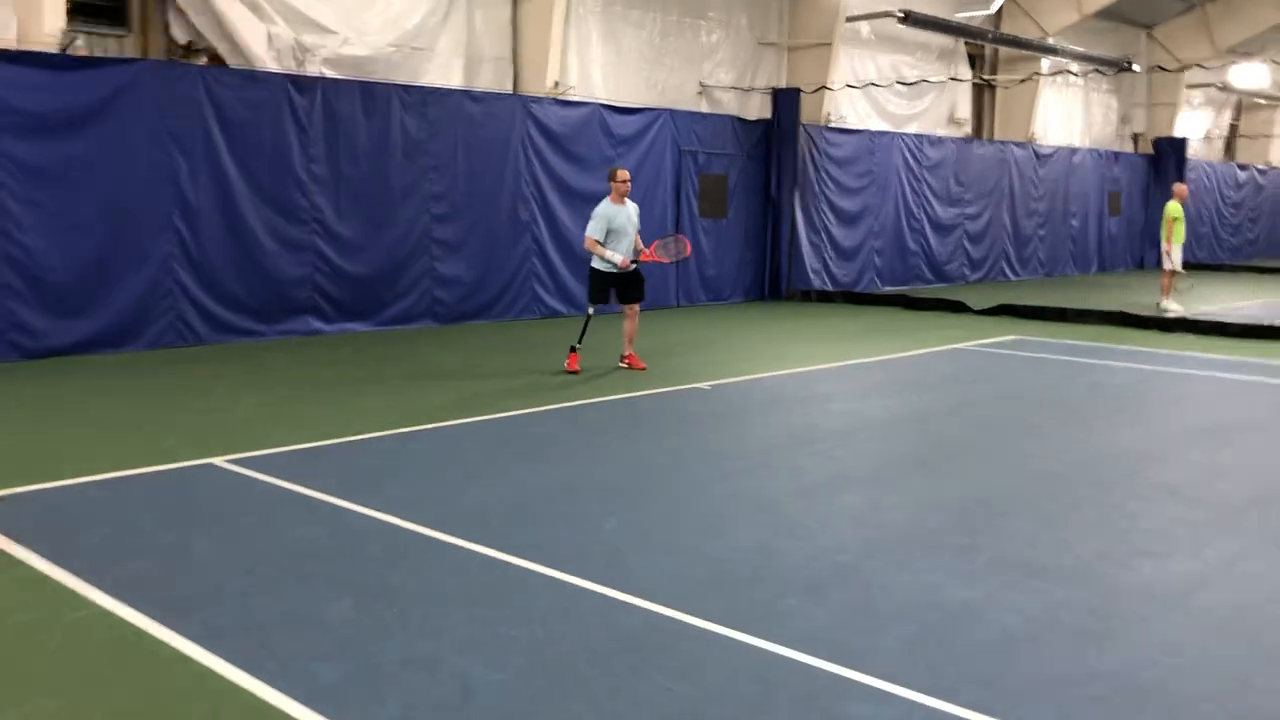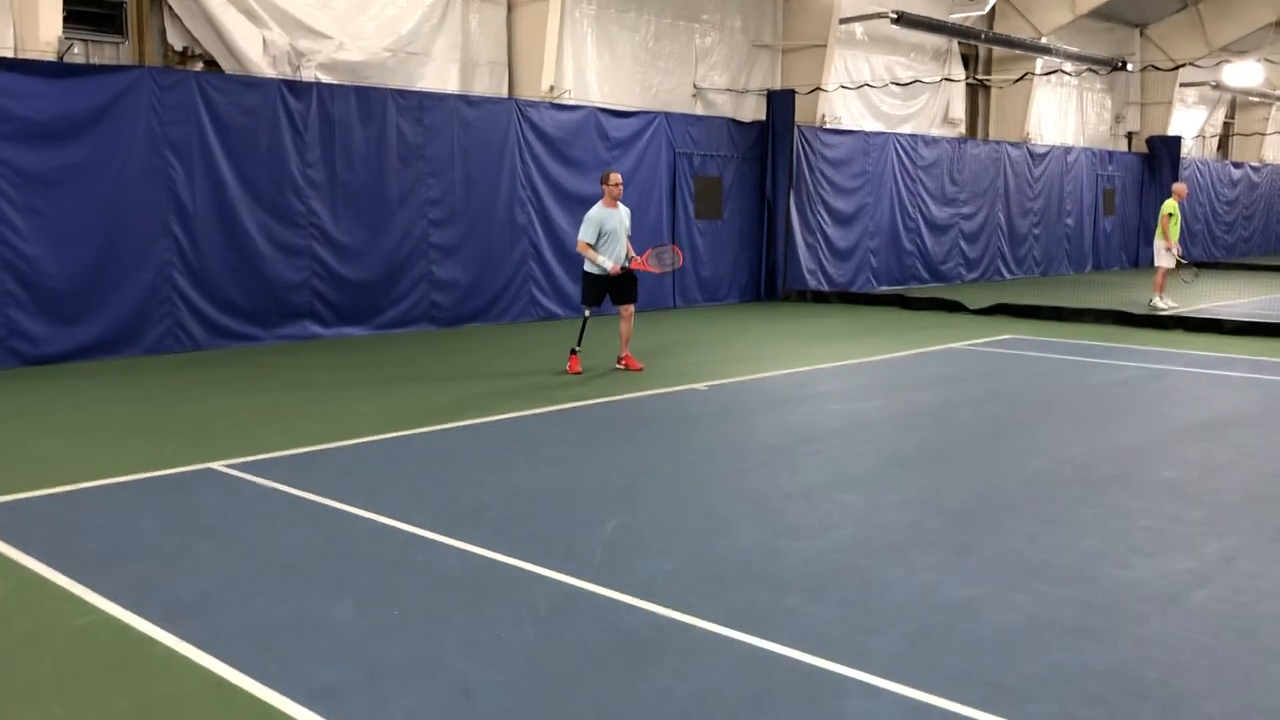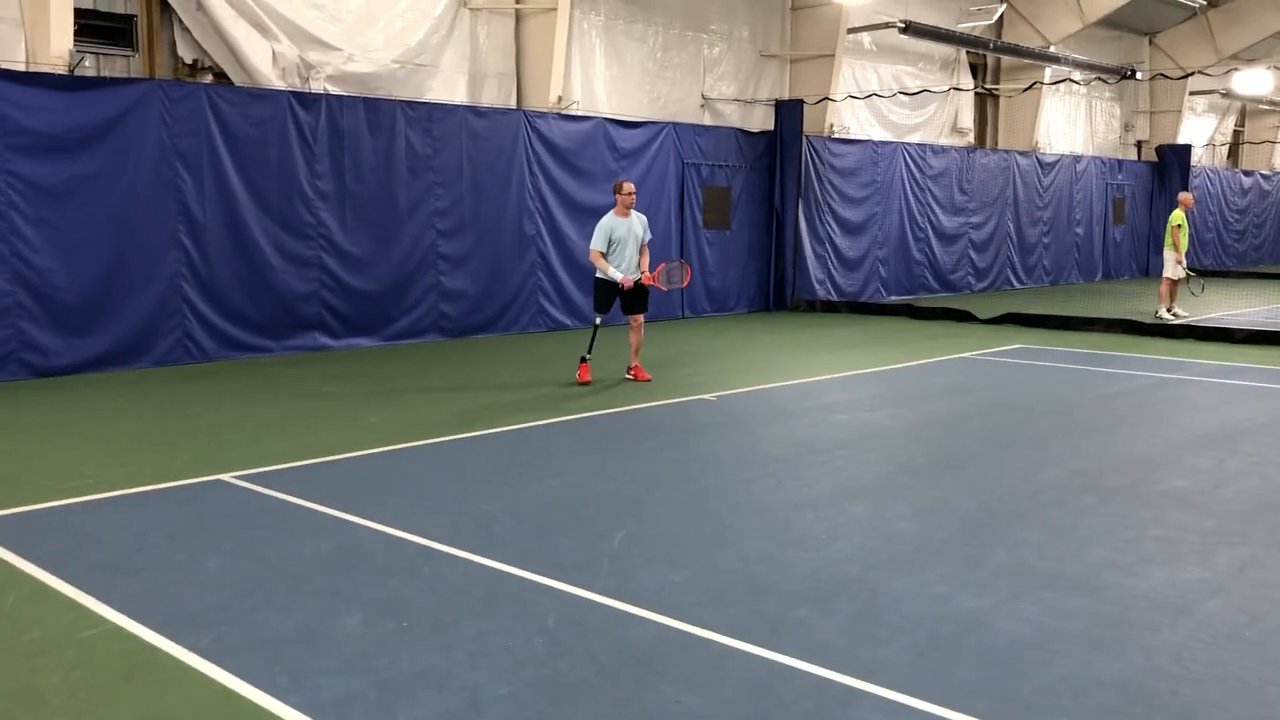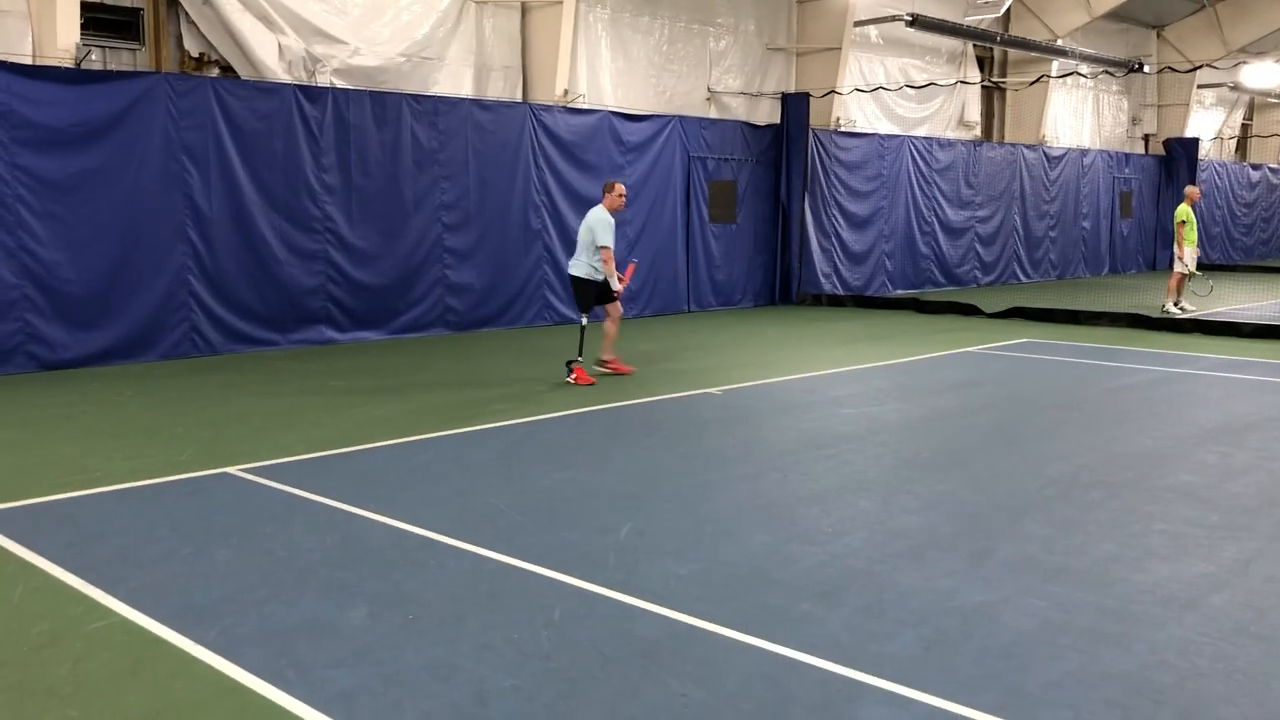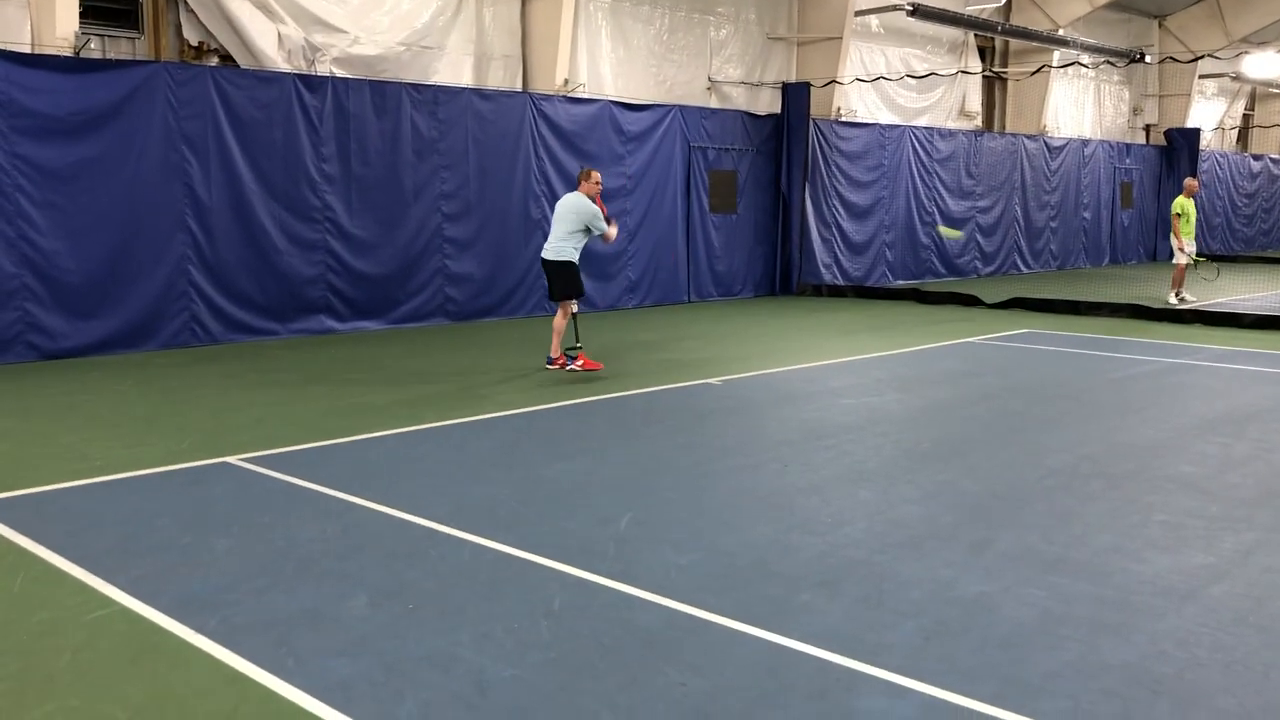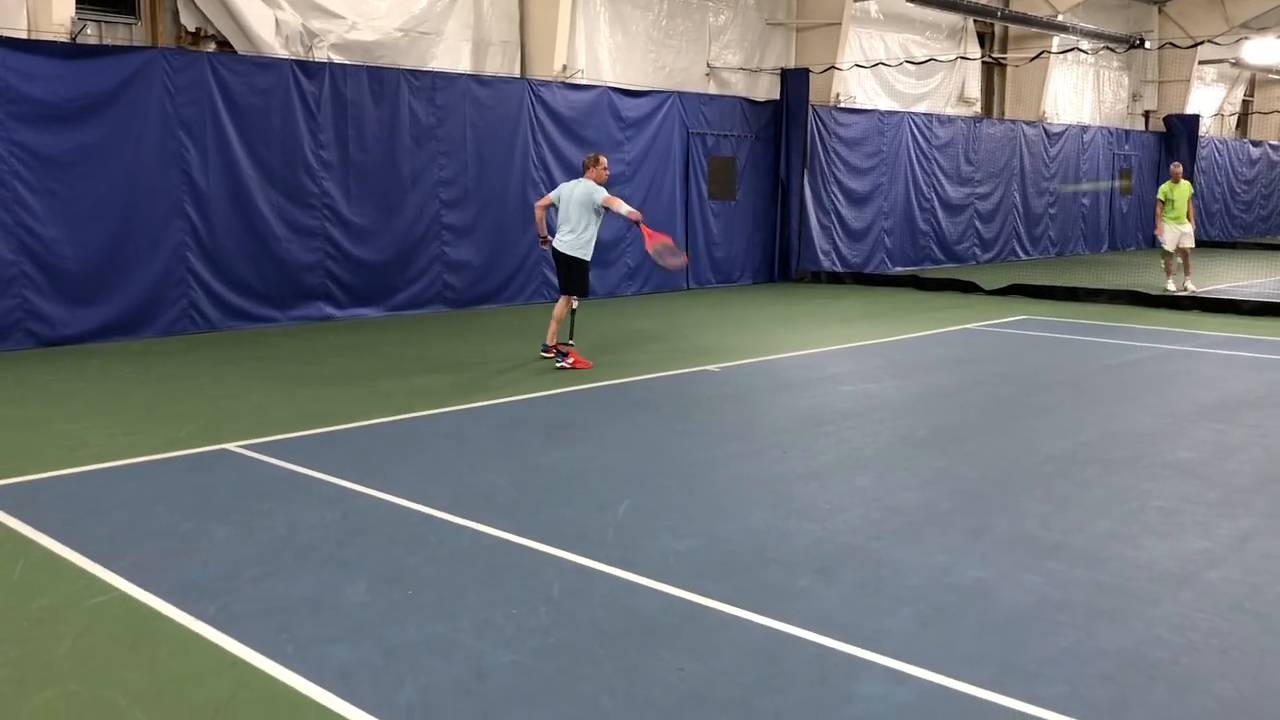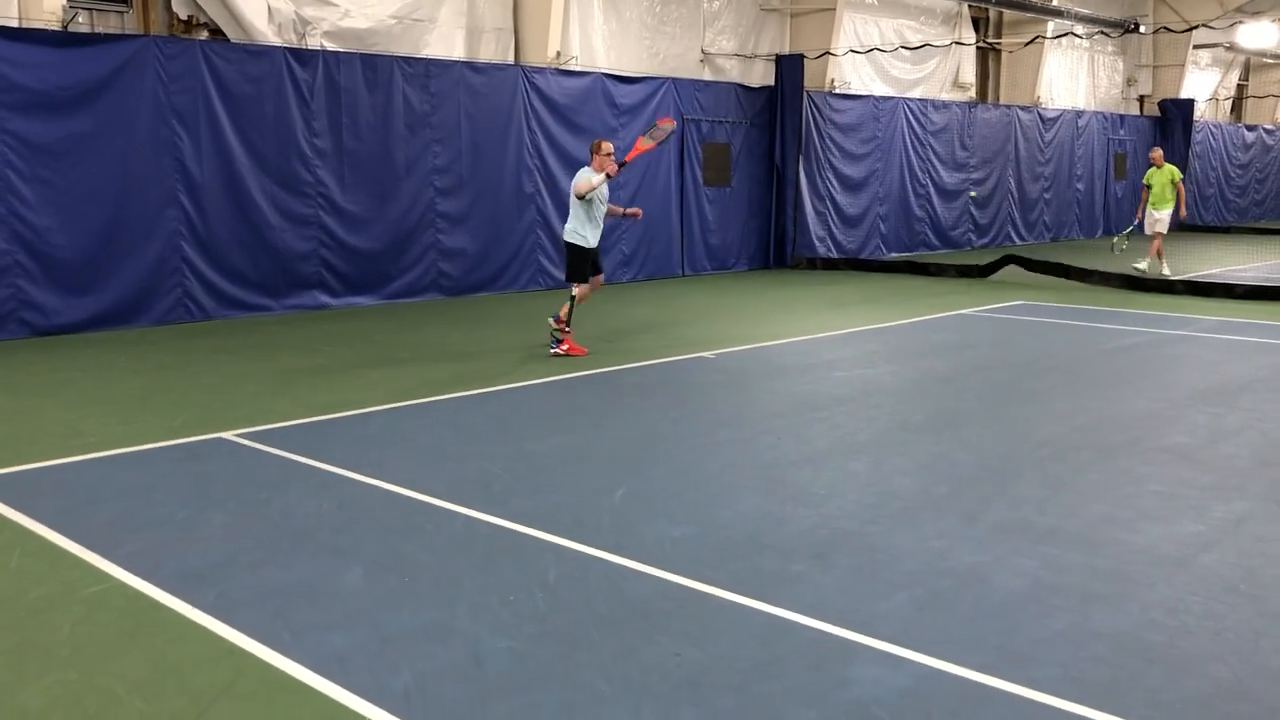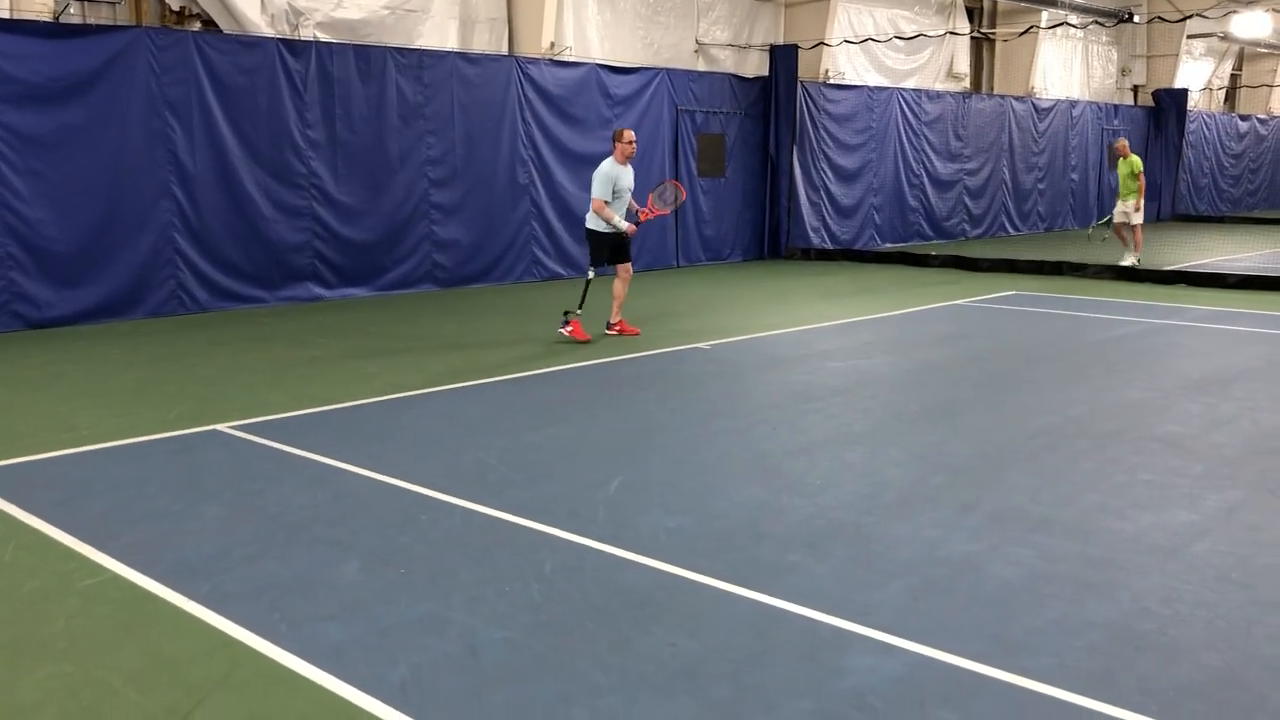
dt=0.5s
person 1, frame 1
left shoulder: (633, 207)
right shoulder: (603, 211)
right elbow: (589, 244)
left wrist: (641, 249)
right wrist: (616, 258)
left hip: (629, 270)
right hip: (603, 270)
left knee: (632, 310)
right knee: (591, 311)
left ankle: (627, 355)
right ankle: (574, 354)
person 1, frame 2
left shoulder: (625, 211)
right shoulder: (595, 215)
right elbow: (582, 247)
left wrist: (632, 256)
right wrist: (607, 264)
left hip: (621, 272)
right hip: (596, 273)
left knee: (628, 311)
right knee: (587, 314)
left ankle: (624, 357)
right ankle: (574, 356)
person 1, frame 3
left shoulder: (641, 220)
right shoulder: (606, 224)
left elbow: (644, 249)
right elbow: (594, 256)
left wrist: (644, 270)
right wrist: (618, 276)
left hip: (633, 280)
right hip: (607, 279)
left knee: (637, 322)
right knee: (598, 321)
left ankle: (633, 367)
right ankle: (584, 364)
person 1, frame 4
left shoulder: (605, 216)
right shoulder: (601, 219)
right elbow: (607, 256)
left wrist: (614, 273)
right wrist: (614, 284)
left hip: (599, 275)
right hip: (583, 275)
left knee: (616, 312)
right knee: (585, 320)
left ankle: (606, 359)
right ankle: (575, 368)
person 1, frame 5
left shoulder: (566, 199)
right shoulder: (590, 209)
right elbow: (609, 237)
right wrist: (613, 229)
left hip: (549, 257)
right hip: (563, 260)
left knee: (563, 308)
right knee: (569, 306)
left ankle: (555, 356)
right ankle: (574, 358)
person 1, frame 6
left shoulder: (566, 187)
right shoulder: (593, 191)
left elbow: (539, 205)
right elbow: (611, 202)
left wrist: (543, 235)
right wrist: (629, 211)
left hip: (560, 248)
right hip: (575, 254)
left knee: (565, 298)
right knee: (571, 299)
left ankle: (550, 345)
right ankle: (564, 355)
person 1, frame 7
left shoulder: (599, 178)
right shoulder: (586, 176)
left elbow: (602, 208)
right elbow: (578, 192)
left wrist: (624, 212)
right wrist: (604, 175)
left hip: (589, 241)
right hip: (578, 241)
left knee: (595, 282)
right knee: (578, 287)
left ankle: (561, 317)
right ankle: (560, 341)
person 1, frame 8
left shoulder: (628, 168)
right shoulder: (607, 171)
right elbow: (597, 207)
left wrist: (636, 209)
right wrist: (624, 224)
left hip: (617, 231)
right hip: (599, 230)
left knee: (625, 273)
right knee: (592, 275)
left ankle: (615, 322)
right ankle: (570, 322)
